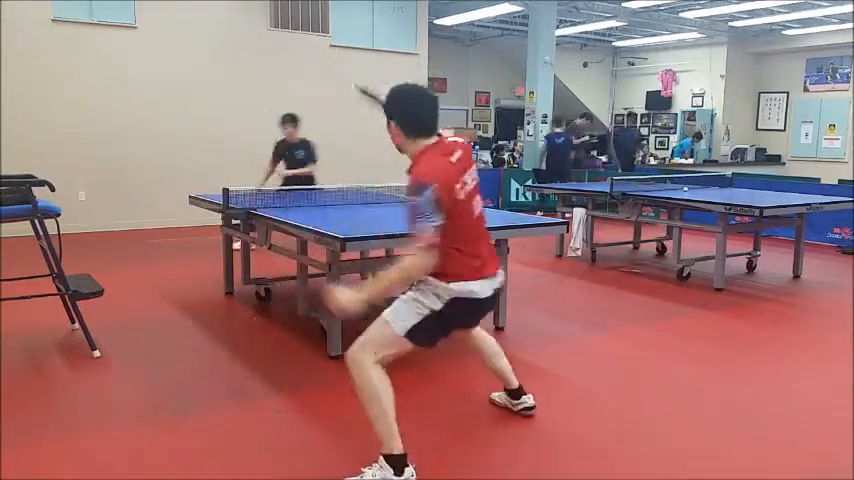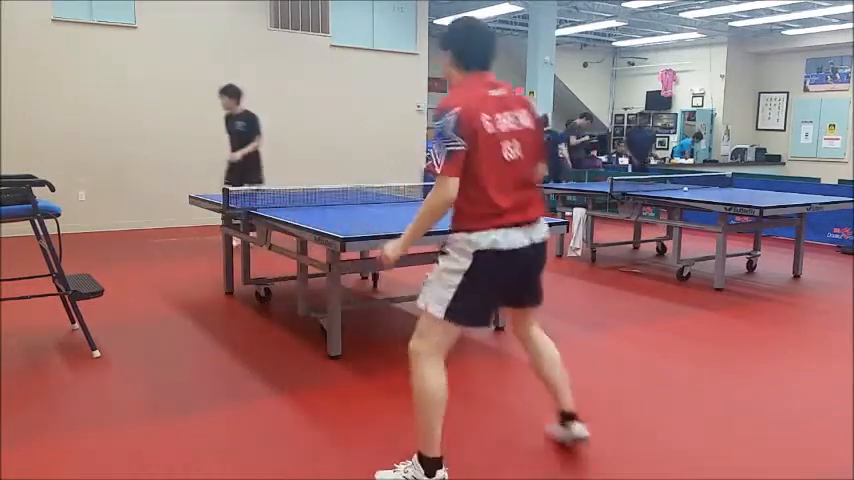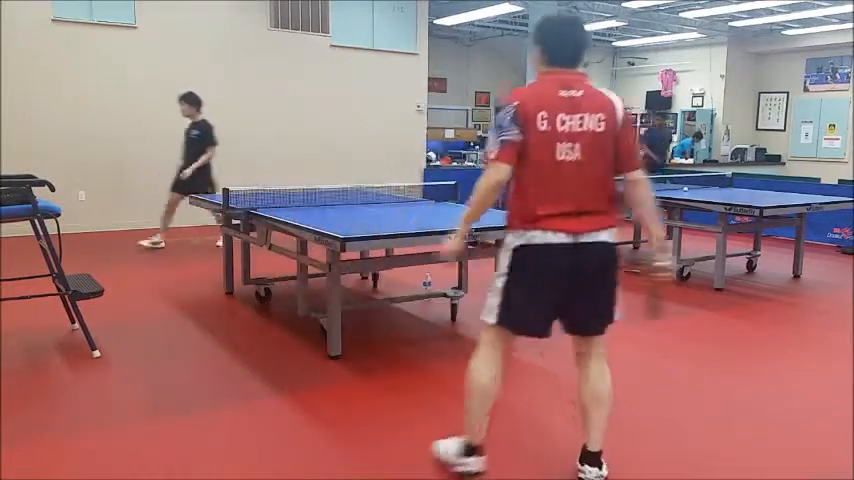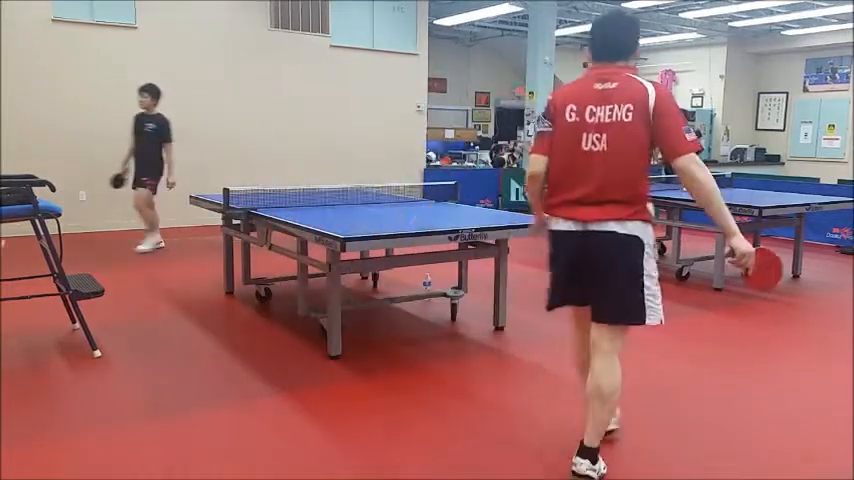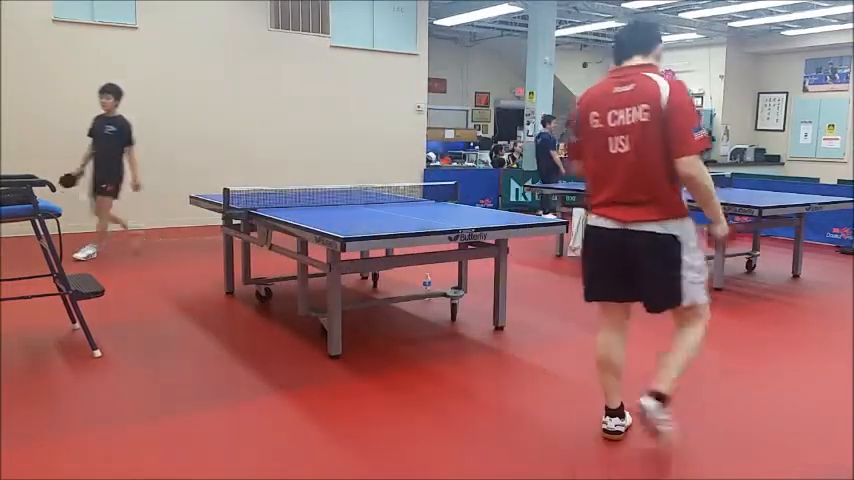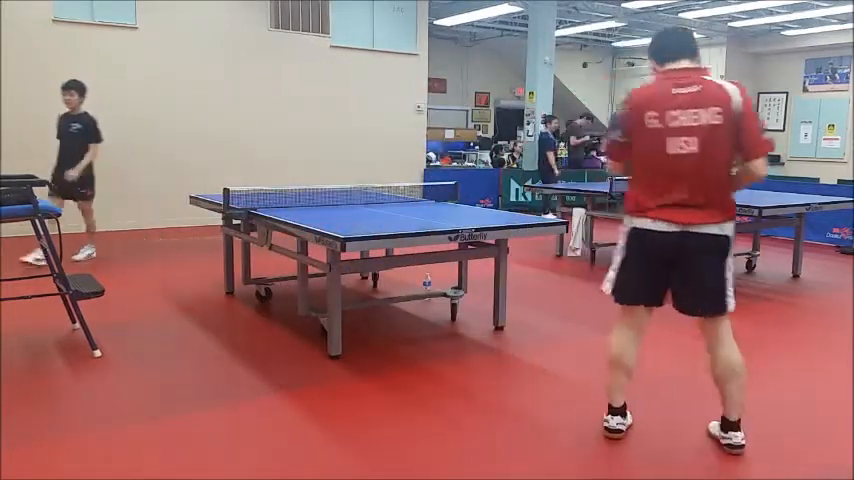
dt=0.3s
person 1, frame 1
left shoulder: (425, 178)
right shoulder: (459, 148)
left elbow: (423, 259)
left wrist: (361, 296)
left hip: (453, 287)
right hip: (487, 279)
left knee: (362, 357)
right knee: (468, 328)
right ankle: (517, 394)
person 1, frame 2
left shoulder: (456, 107)
right shoulder: (522, 103)
left elbow: (447, 191)
left wrist: (403, 242)
left hip: (484, 241)
right hip: (530, 235)
left knee: (426, 349)
right knee: (528, 328)
right ankle: (569, 420)
person 1, frame 3
left shoulder: (521, 102)
right shoulder: (612, 106)
left elbow: (497, 176)
right elbow: (635, 184)
left wrist: (460, 233)
right wrist: (655, 242)
left hip: (536, 244)
right hip: (597, 244)
left knee: (491, 346)
right knee: (591, 354)
person 1, frame 4
left shoulder: (561, 98)
right shoulder: (652, 95)
left elbow: (536, 170)
right elbow: (689, 169)
left wrist: (539, 215)
right wrist: (732, 233)
left hip: (567, 230)
right hip: (623, 232)
left knee: (586, 330)
right knee: (608, 347)
left ankle: (602, 416)
person 1, frame 5
left shoulder: (589, 100)
right shoulder: (669, 90)
left elbow: (577, 166)
right elbow: (689, 168)
right wrist: (717, 218)
left hip: (604, 227)
right hip: (661, 227)
left knee: (612, 324)
right knee: (694, 319)
left ankle: (614, 413)
right ankle: (658, 397)
person 1, frame 6
left shoulder: (636, 100)
right shoulder: (732, 96)
left elbow: (615, 166)
right elbow: (757, 169)
left hip: (648, 228)
right hip: (710, 231)
left knee: (629, 322)
right knee: (718, 332)
left ankle: (616, 412)
right ankle: (732, 426)
person 2, frame 1
left shoulder: (306, 145)
right shoulder: (280, 145)
left elbow: (311, 169)
right elbow: (273, 164)
left wrist: (291, 172)
right wrist: (262, 182)
left hip: (305, 184)
right hip: (288, 184)
person 2, frame 2
left shoulder: (250, 118)
right shoulder: (228, 118)
left elbow: (257, 142)
left wrist: (241, 153)
left hip: (251, 163)
right hip: (235, 163)
right ankle: (237, 235)
person 2, frame 3
left shoulder: (206, 127)
right shoulder: (191, 127)
left elbow: (211, 153)
left wrist: (193, 168)
left hip: (201, 174)
right hip: (185, 172)
right knee: (170, 204)
right ankle: (158, 238)
person 2, frame 4
left shoulder: (161, 122)
right shoulder: (138, 118)
left elbow: (168, 149)
left wrist: (171, 174)
right wrist: (125, 164)
left hip: (152, 169)
right hip: (140, 168)
left knee: (139, 203)
right knee: (149, 204)
left ankle: (153, 235)
right ankle: (156, 238)
person 2, frame 5
left shoulder: (123, 124)
right shoulder: (97, 120)
left elbow: (129, 152)
right elbow: (92, 146)
left wrist: (135, 177)
right wrist: (81, 166)
left hip: (112, 174)
right hip: (97, 173)
left knee: (102, 212)
right knee: (101, 211)
left ankle: (94, 247)
right ankle: (128, 228)
person 2, frame 6
left shoulder: (89, 121)
right shoulder: (62, 119)
left elbow: (93, 151)
left wrist: (78, 169)
left hip: (81, 175)
right hip: (60, 173)
left knee: (86, 213)
left ankle: (90, 247)
right ankle: (42, 253)
